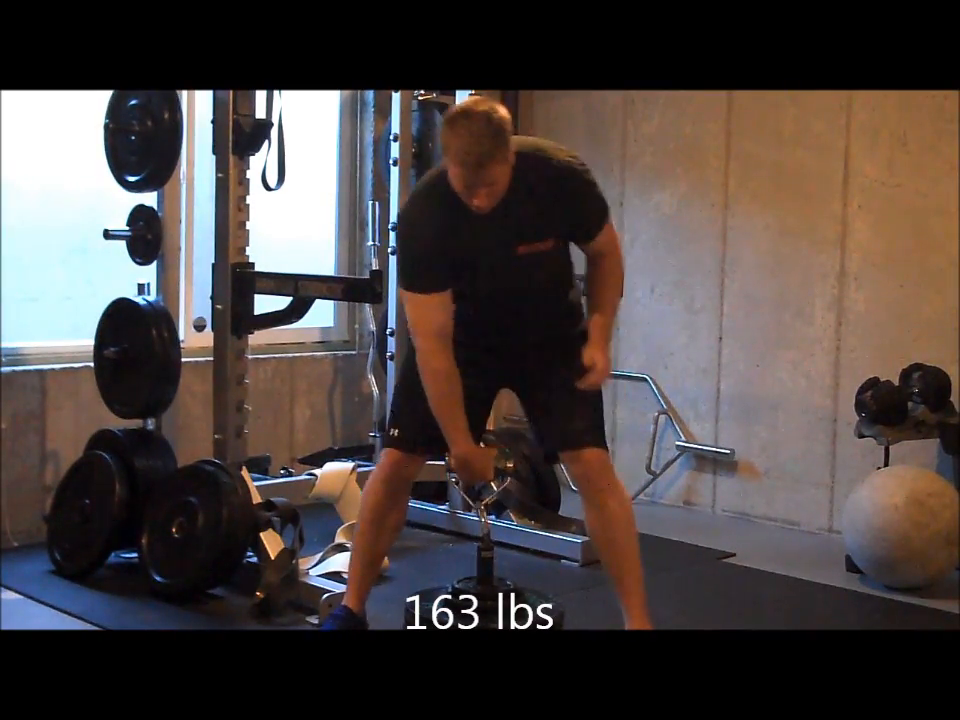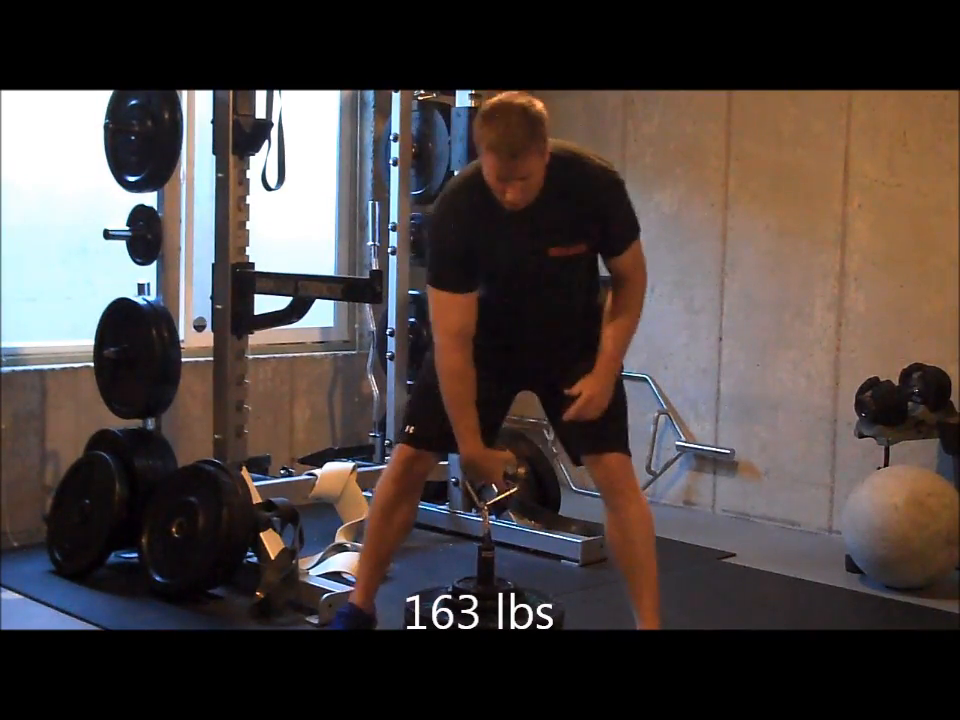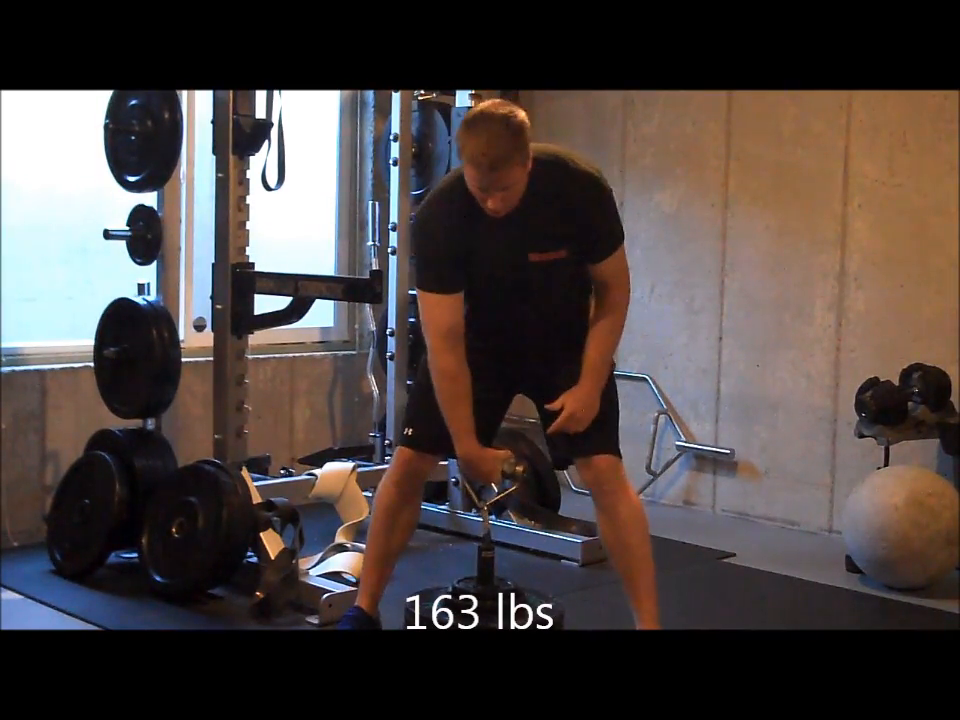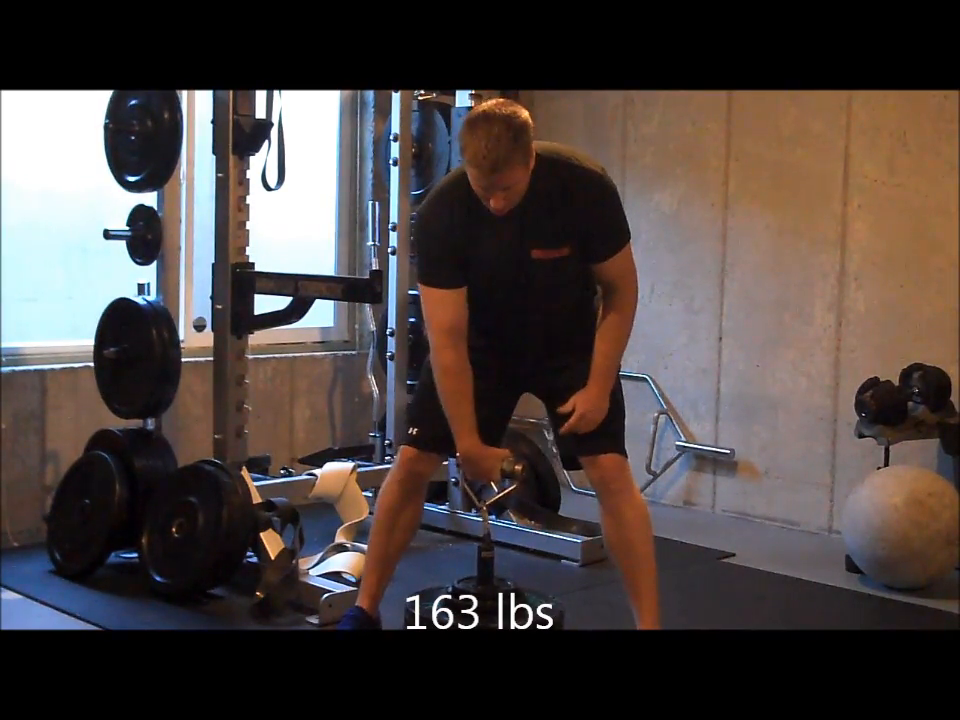
dt=0.4s
person 1, frame 1
left shoulder: (560, 176)
right shoulder: (422, 215)
left elbow: (605, 252)
right elbow: (433, 343)
left wrist: (600, 339)
right wrist: (461, 446)
left hip: (552, 337)
right hip: (464, 337)
left knee: (592, 466)
right knee: (396, 462)
left ankle: (639, 622)
right ankle: (350, 610)
person 1, frame 2
left shoulder: (594, 184)
right shoulder: (455, 211)
left elbow: (630, 278)
right elbow: (454, 341)
left wrist: (606, 371)
right wrist: (471, 446)
left hip: (572, 339)
right hip: (486, 337)
left knee: (613, 472)
right knee: (409, 461)
left ankle: (649, 625)
right ankle: (359, 608)
person 1, frame 3
left shoulder: (580, 188)
right shoulder: (438, 217)
left elbow: (613, 289)
right elbow: (445, 343)
left wrist: (590, 383)
right wrist: (467, 445)
left hip: (565, 343)
right hip: (479, 342)
left knee: (603, 472)
right knee: (408, 463)
left ankle: (648, 623)
right ankle: (363, 610)
person 1, frame 4
left shoulder: (585, 187)
right shoulder: (440, 214)
left elbow: (620, 290)
right elbow: (447, 339)
left wrist: (598, 385)
right wrist: (468, 443)
left hip: (570, 343)
right hip: (482, 343)
left knee: (610, 472)
right knee: (411, 463)
left ankle: (649, 623)
right ankle: (363, 611)
